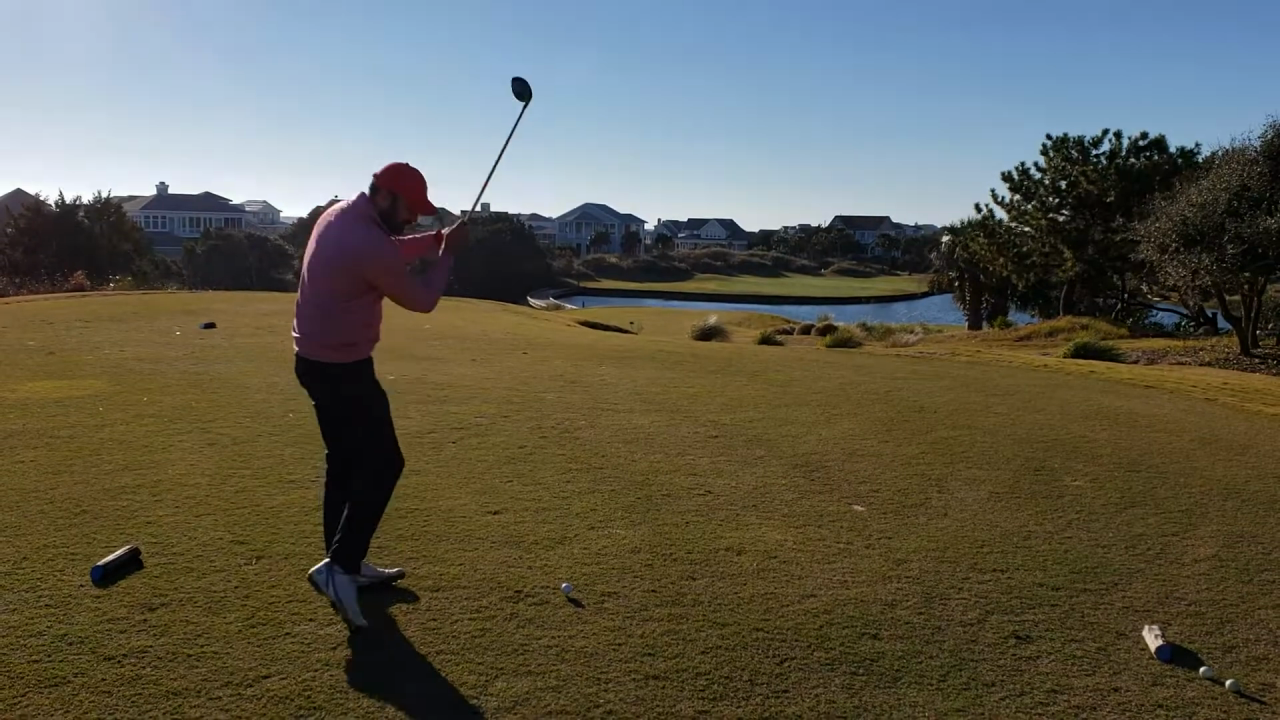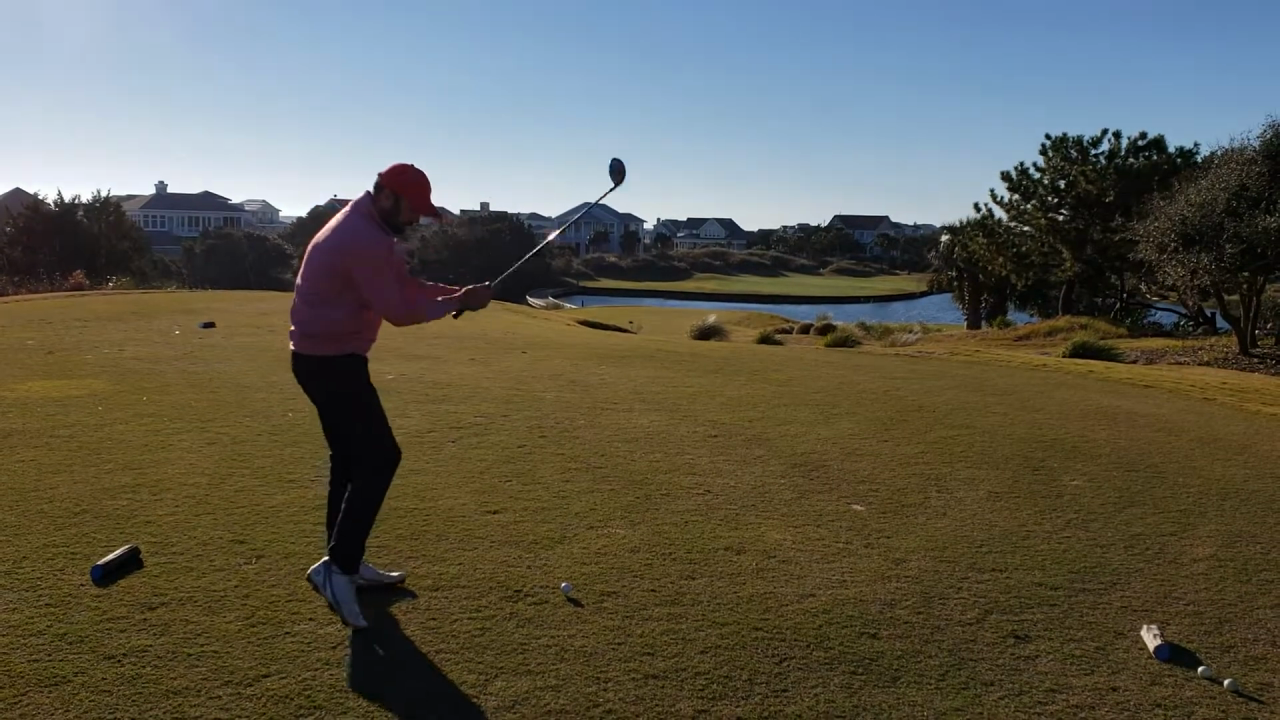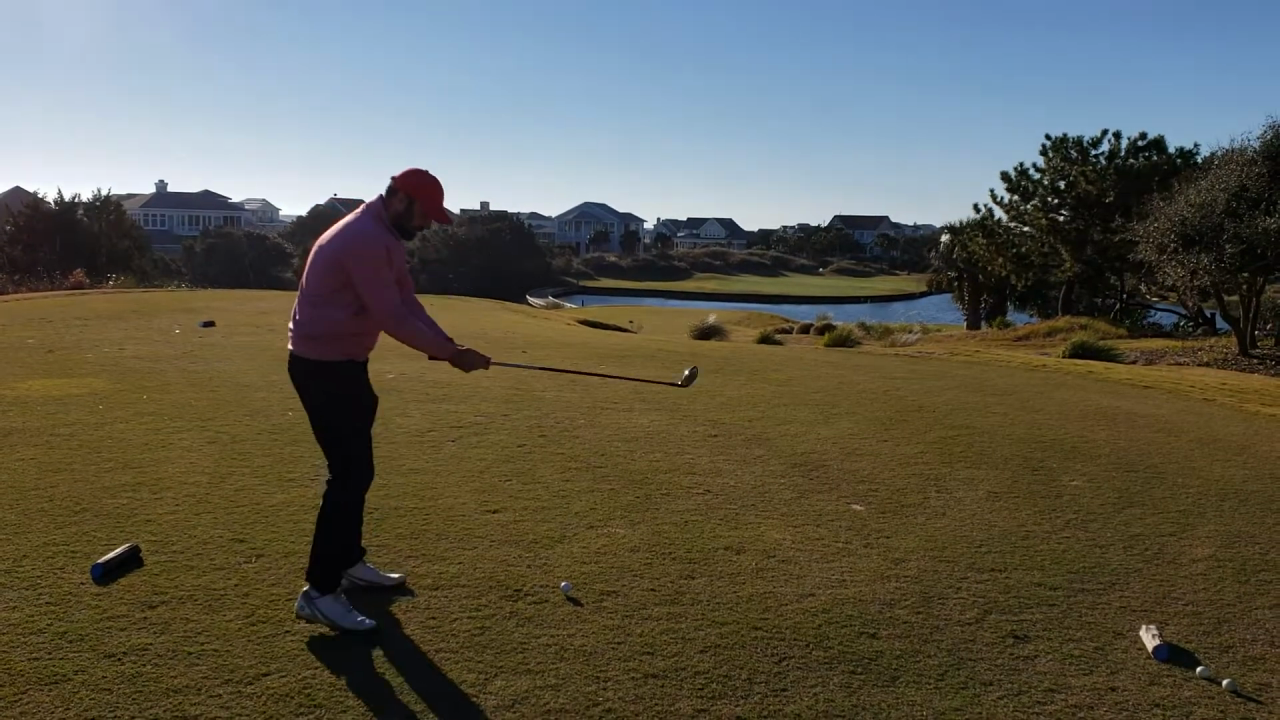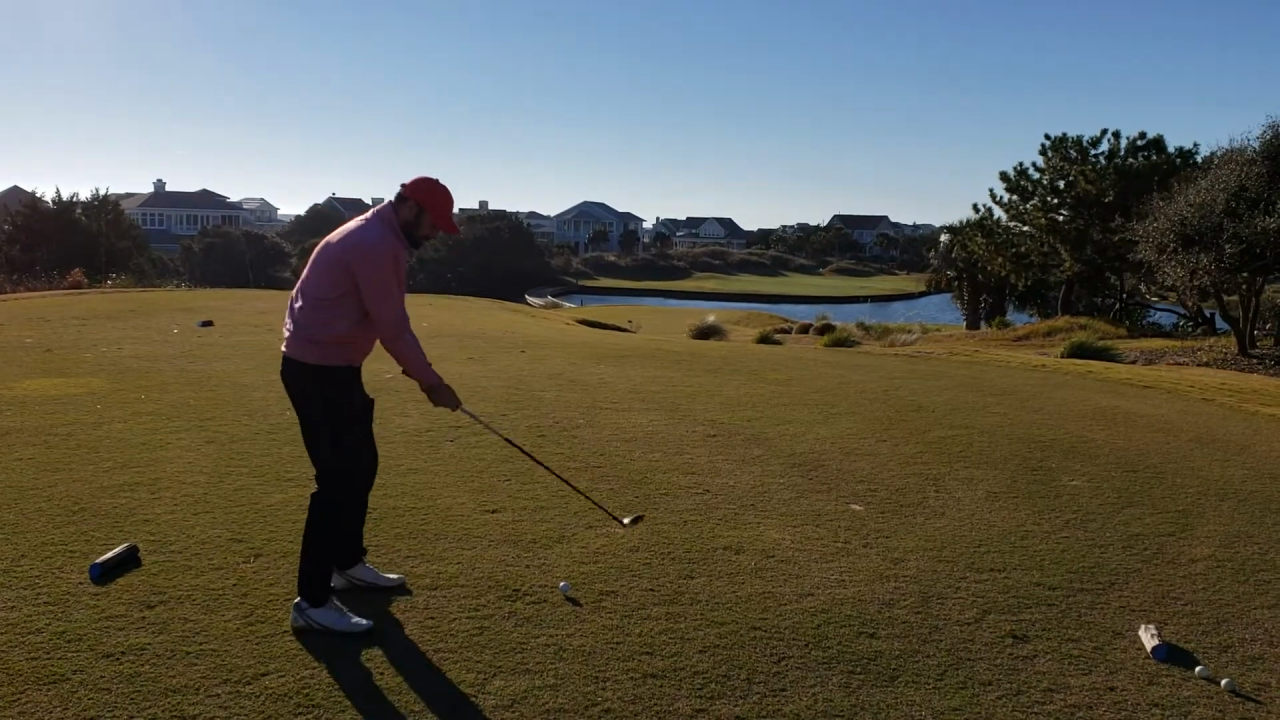
dt=0.2s
person 1, frame 1
left shoulder: (338, 215)
right shoulder: (370, 248)
right elbow: (422, 299)
left wrist: (435, 240)
right wrist: (448, 253)
left hip: (314, 359)
right hip: (343, 367)
left knee: (346, 461)
right knee: (383, 464)
left ankle: (345, 565)
right ankle: (339, 565)
person 1, frame 2
left shoulder: (364, 227)
right shoulder: (361, 239)
left elbow: (401, 284)
right elbow: (399, 311)
left wrist: (458, 294)
right wrist: (457, 301)
left hip: (327, 356)
right hip: (330, 360)
left knee: (351, 460)
right knee: (380, 458)
left ankle: (347, 563)
right ankle: (337, 566)
person 1, frame 3
left shoulder: (381, 237)
right shoulder: (364, 239)
left elbow: (406, 304)
right elbow: (392, 318)
left wrist: (449, 345)
right wrist: (449, 351)
left hip: (338, 361)
right hip: (324, 365)
left knee: (352, 467)
right knee: (352, 471)
left ankle: (347, 563)
right ankle: (320, 591)
person 1, frame 4
left shoulder: (380, 240)
right shoulder: (373, 244)
left elbow: (394, 320)
right elbow: (391, 330)
left wrist: (427, 374)
right wrist: (428, 381)
left hip: (333, 366)
right hip: (317, 369)
left knee: (360, 467)
right knee: (338, 480)
left ankle: (347, 563)
right ankle: (311, 601)
